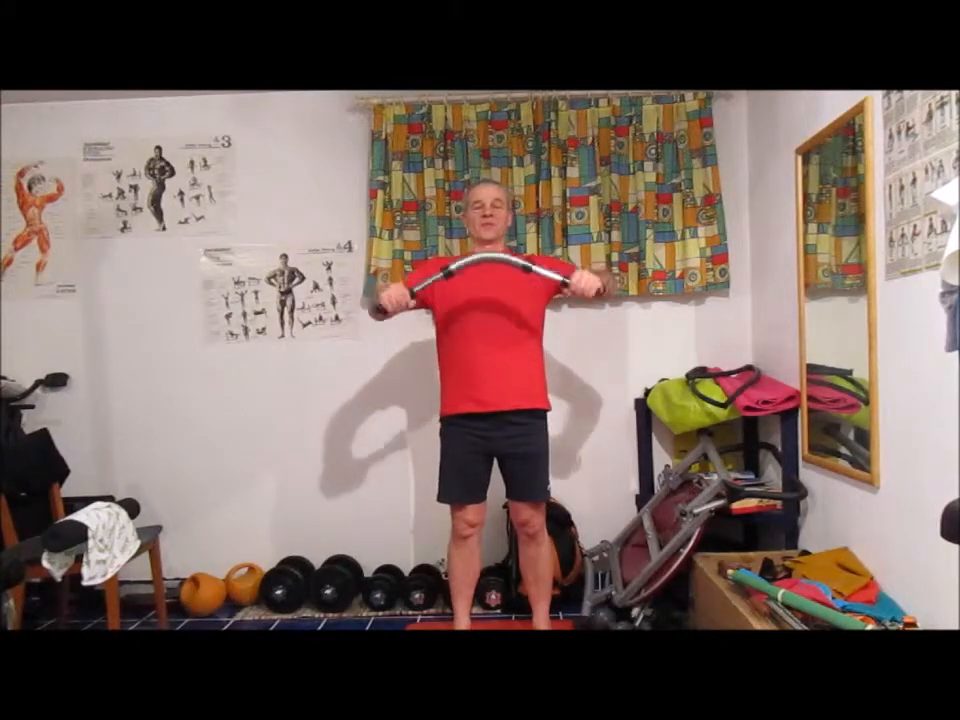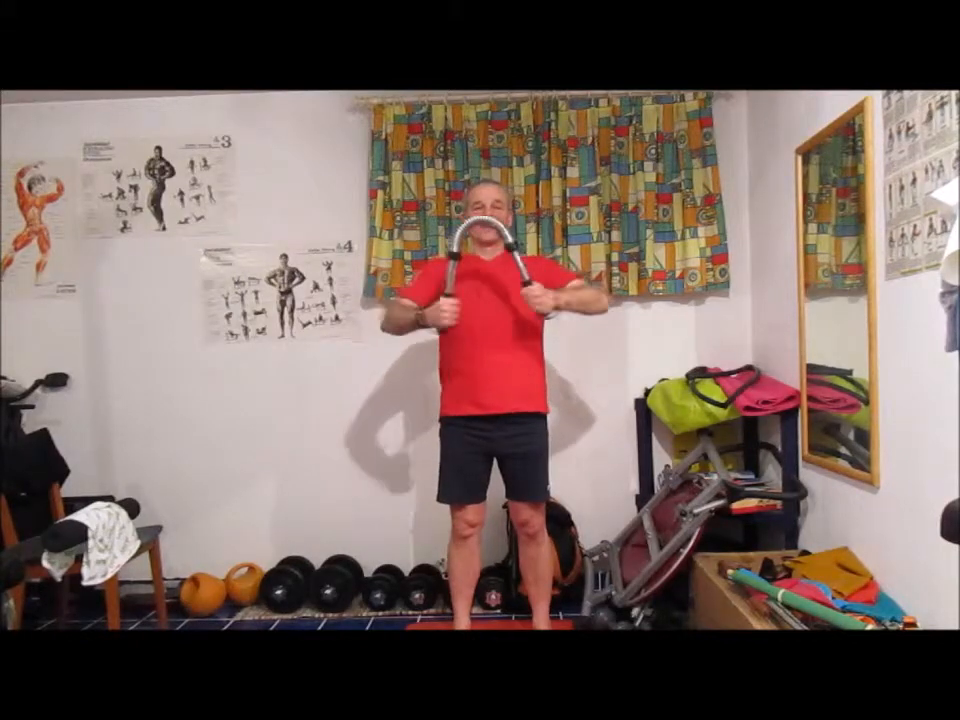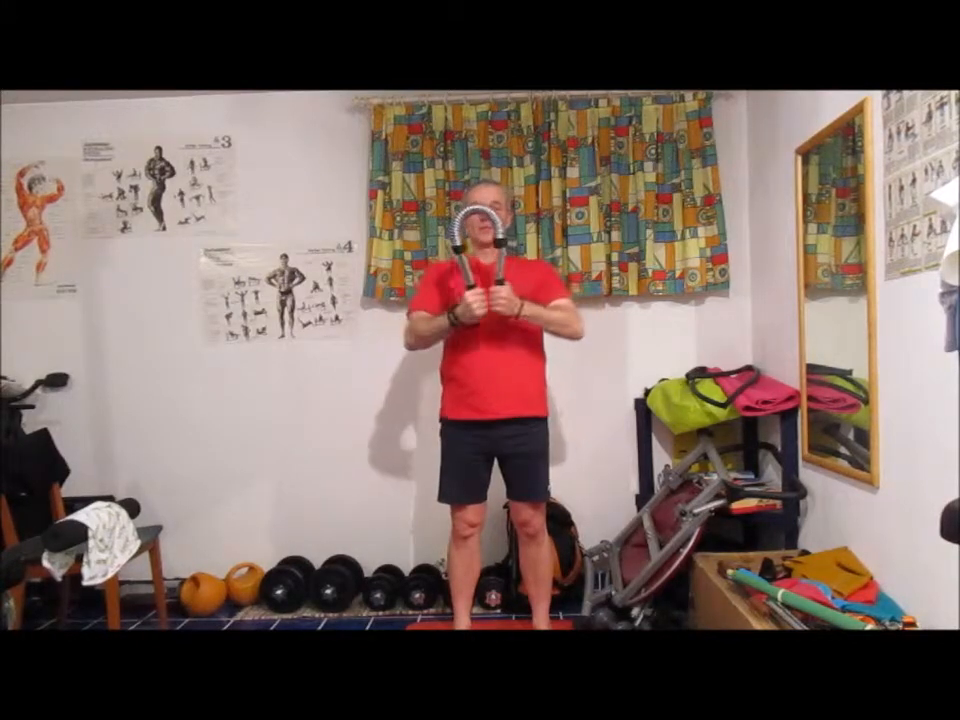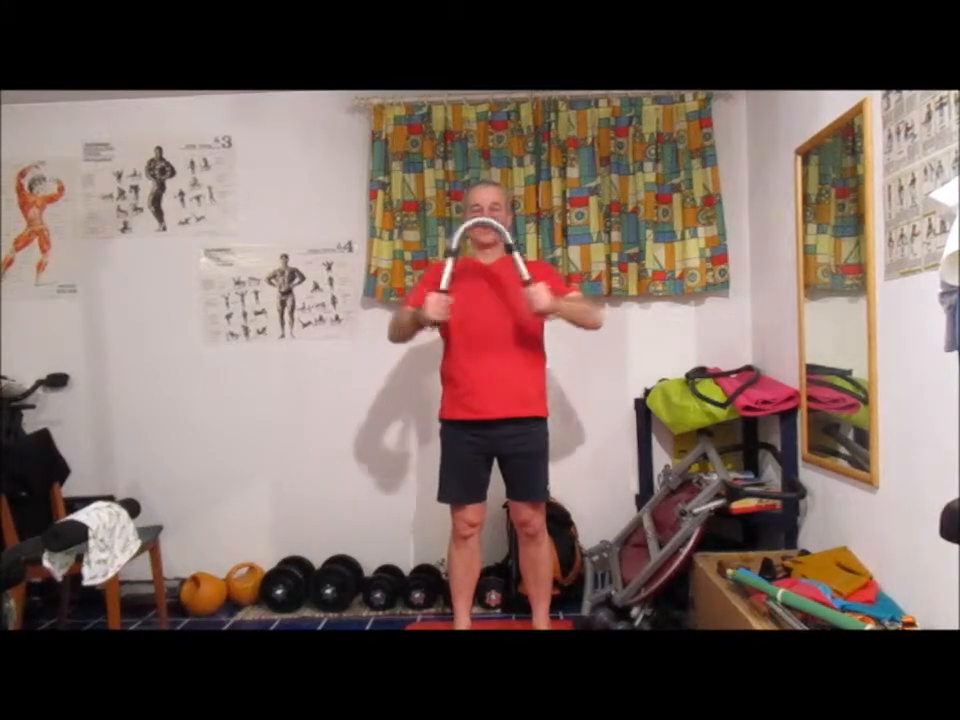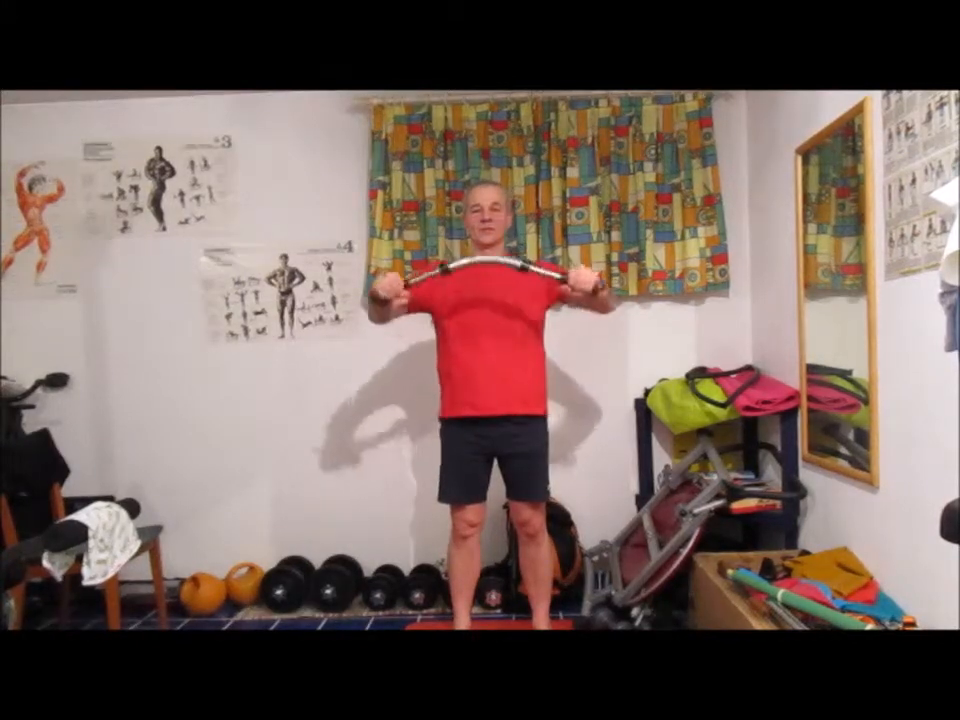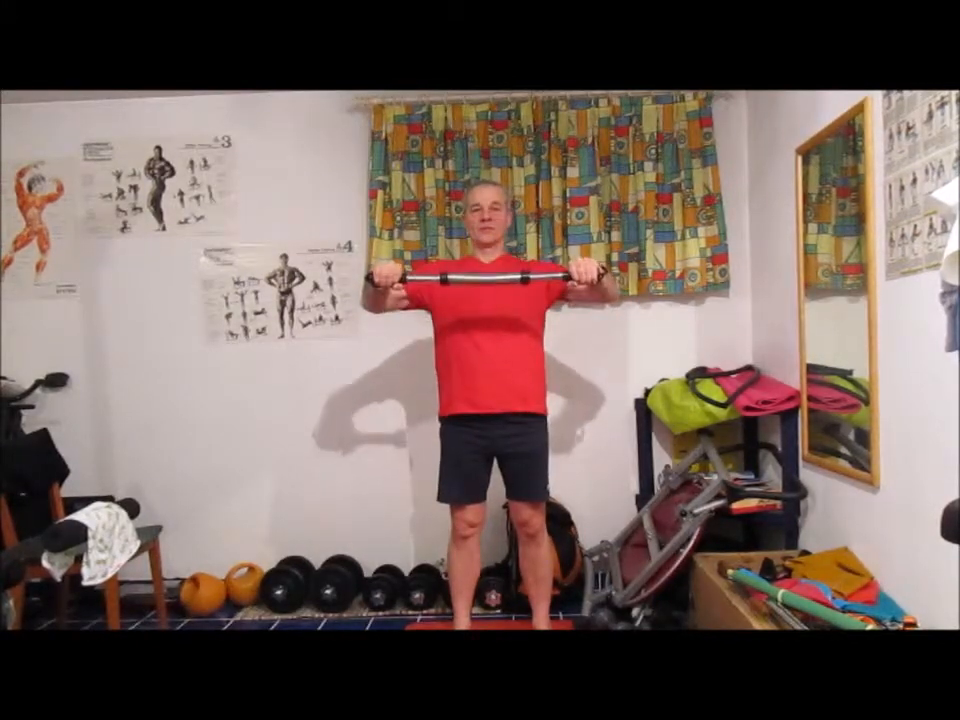
dt=0.3s
person 1, frame 1
left shoulder: (538, 267)
right shoulder: (438, 270)
left elbow: (604, 284)
right elbow: (381, 308)
left wrist: (595, 282)
right wrist: (385, 299)
left hip: (524, 416)
right hip: (462, 419)
left knee: (531, 523)
right knee: (465, 525)
left ankle: (541, 623)
right ankle: (461, 623)
person 1, frame 2
left shoulder: (538, 268)
right shoulder: (439, 270)
left elbow: (599, 299)
right elbow: (390, 319)
left wrist: (558, 299)
right wrist: (424, 316)
left hip: (524, 417)
right hip: (462, 419)
left knee: (531, 523)
right knee: (465, 525)
left ankle: (541, 622)
right ankle: (461, 623)
person 1, frame 3
left shoulder: (538, 272)
right shoulder: (440, 274)
left elbow: (574, 326)
right elbow: (412, 337)
left wrist: (519, 307)
right wrist: (457, 316)
left hip: (524, 419)
right hip: (463, 421)
left knee: (531, 524)
right knee: (465, 525)
left ankle: (541, 623)
right ankle: (461, 623)
person 1, frame 4
left shoulder: (538, 272)
right shoulder: (439, 275)
left elbow: (593, 318)
right elbow: (396, 332)
left wrist: (552, 303)
right wrist: (421, 315)
left hip: (524, 419)
right hip: (462, 422)
left knee: (531, 523)
right knee: (465, 525)
left ankle: (541, 622)
right ankle: (461, 623)
person 1, frame 5
left shoulder: (538, 274)
right shoulder: (439, 277)
left elbow: (606, 305)
right elbow: (381, 315)
left wrist: (593, 285)
right wrist: (381, 295)
left hip: (524, 420)
right hip: (462, 422)
left knee: (531, 524)
right knee: (465, 525)
left ankle: (541, 622)
right ankle: (461, 623)
person 1, frame 6
left shoulder: (539, 274)
right shoulder: (437, 275)
left elbow: (609, 296)
right elbow: (376, 305)
left wrist: (596, 274)
right wrist: (378, 282)
left hip: (524, 419)
right hip: (462, 422)
left knee: (531, 523)
right knee: (465, 525)
left ankle: (541, 622)
right ankle: (461, 623)
